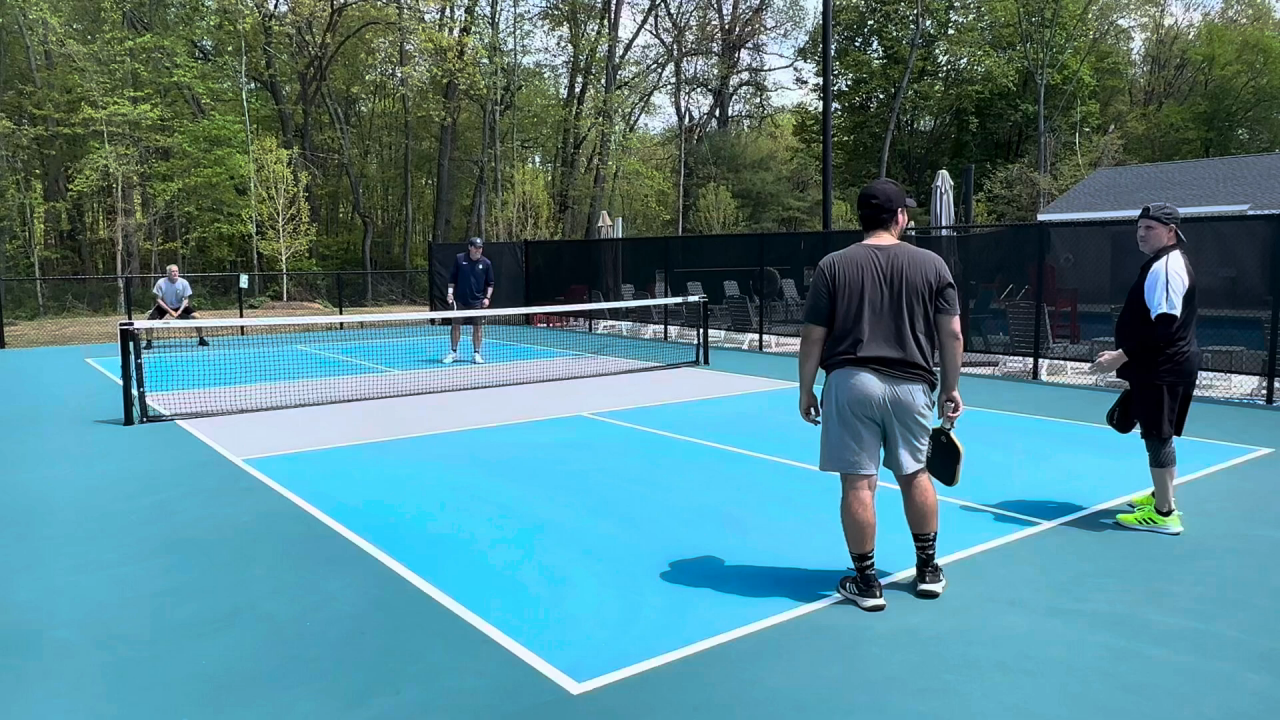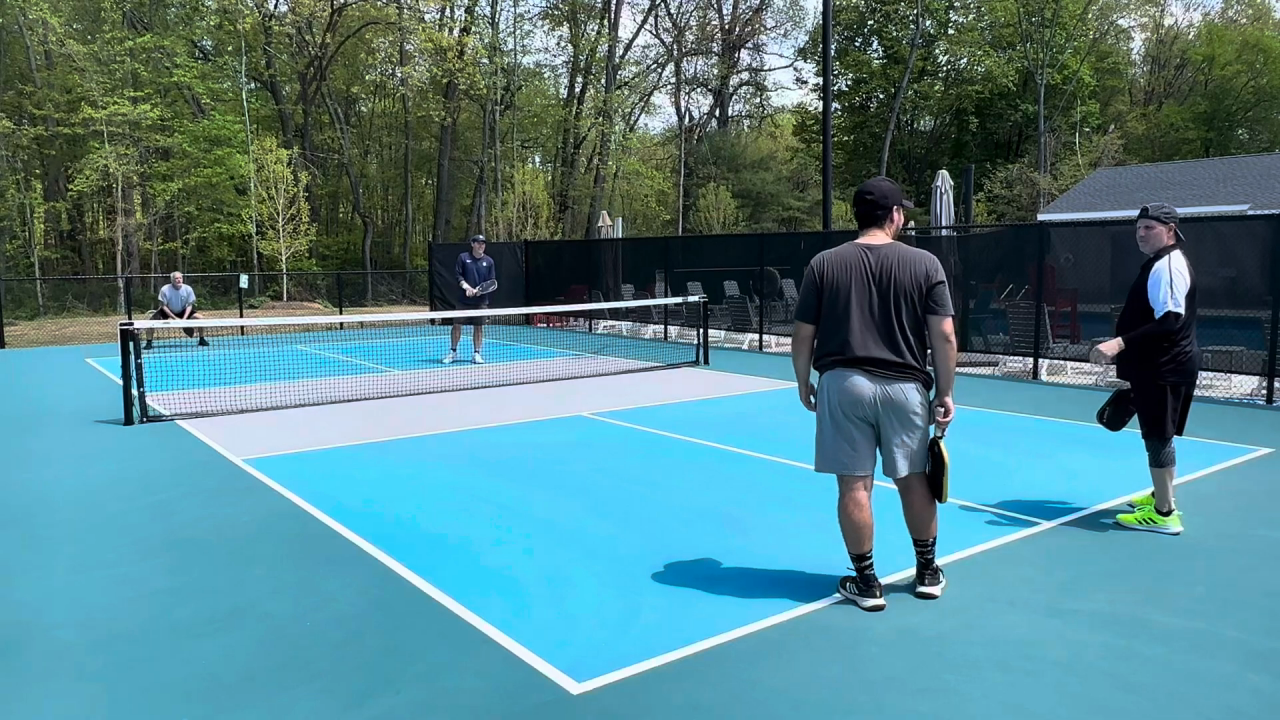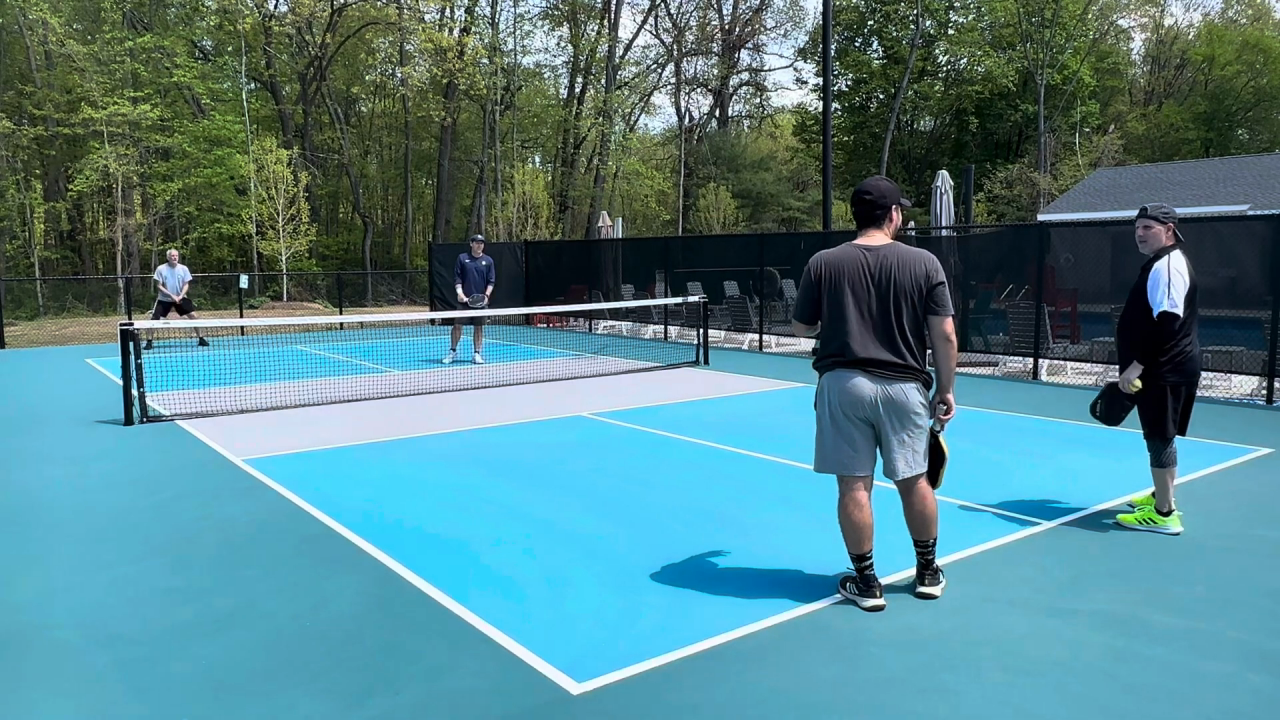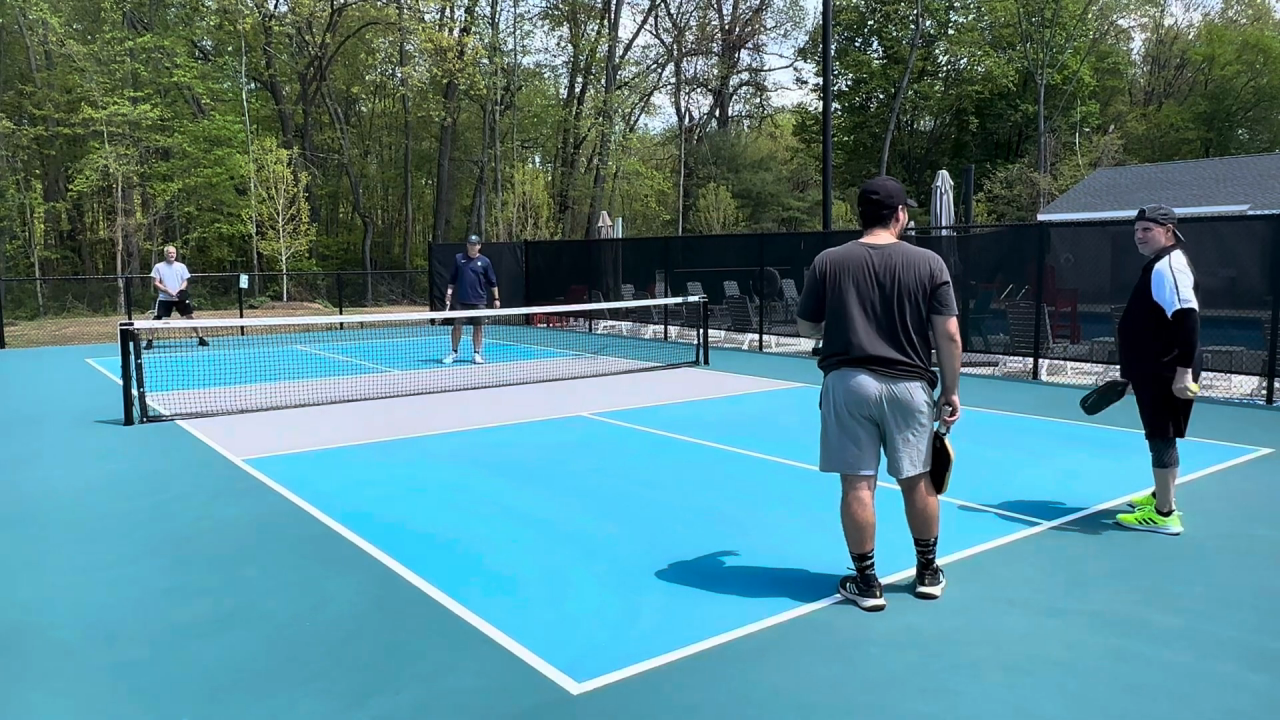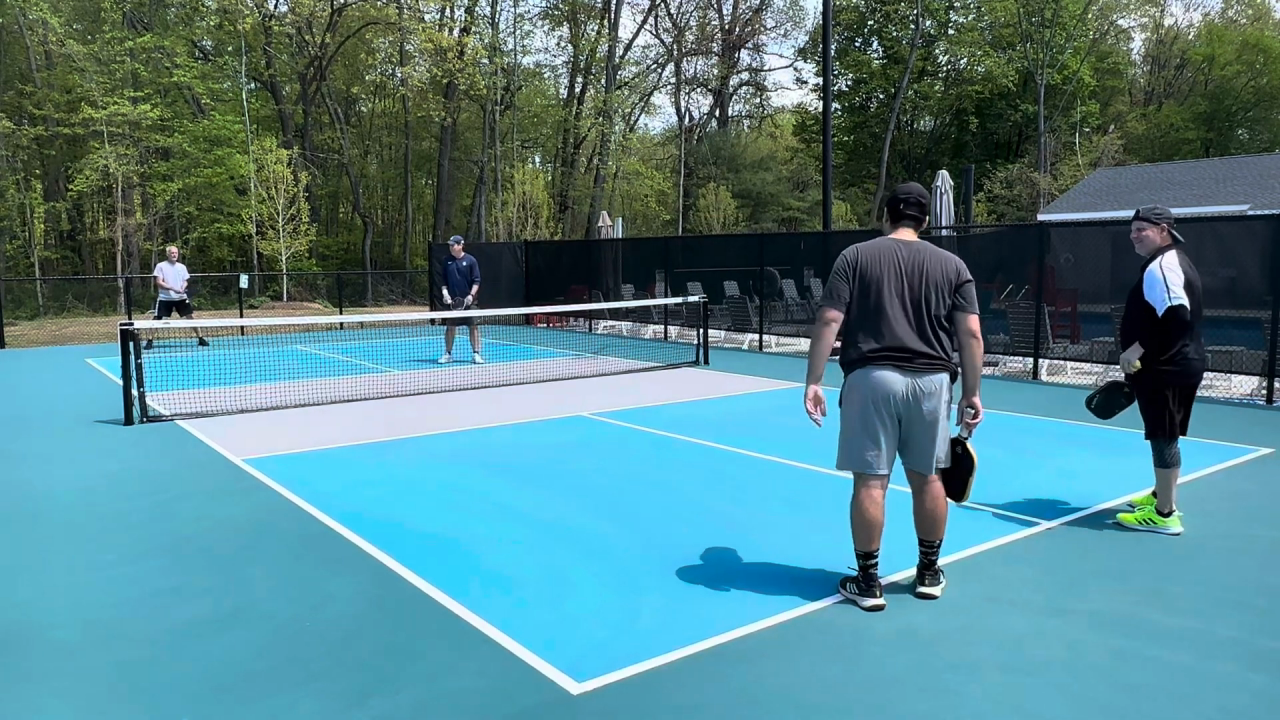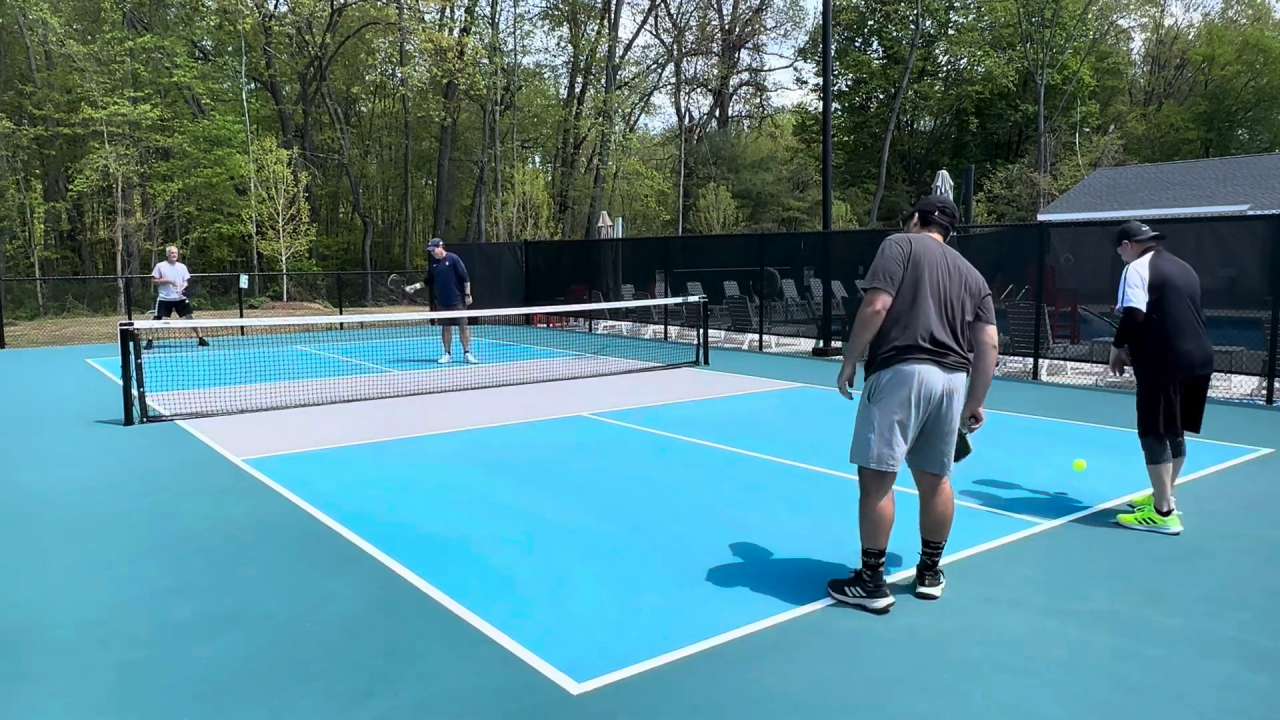
dt=0.5s
person 1, frame 1
left shoulder: (834, 266)
right shoulder: (931, 264)
left elbow: (813, 338)
right elbow: (952, 335)
left wrist: (806, 390)
right wrist: (949, 386)
left hip: (852, 383)
right hip: (911, 386)
left knee: (858, 483)
right knee: (914, 475)
left ankle: (865, 582)
right ankle: (927, 570)
person 1, frame 2
left shoulder: (824, 264)
right shoulder: (925, 264)
left elbow: (803, 335)
right elbow: (944, 336)
left wrist: (804, 383)
right wrist: (945, 393)
left hip: (844, 385)
right hip: (904, 387)
left knee: (854, 485)
right knee: (913, 479)
left ankle: (866, 583)
right ankle: (927, 572)
person 1, frame 3
left shoulder: (823, 264)
right shoulder: (923, 263)
left elbow: (801, 328)
right elbow: (944, 336)
right wrist: (945, 390)
left hip: (844, 385)
right hip: (903, 387)
left knee: (854, 486)
right knee: (915, 481)
left ankle: (866, 583)
right ankle: (928, 573)
person 1, frame 4
left shoulder: (828, 262)
right shoulder: (928, 263)
left elbow: (807, 326)
right elbow: (949, 335)
right wrist: (950, 391)
left hip: (849, 383)
right hip: (908, 385)
left knee: (857, 484)
right knee: (918, 480)
left ankle: (866, 582)
right ankle: (927, 573)
person 1, frame 5
left shoulder: (856, 256)
right shoulder: (951, 264)
left elbow: (828, 322)
right elbow: (971, 334)
left wrist: (813, 381)
right wrist: (971, 392)
left hip: (871, 379)
right hip: (929, 380)
left knee: (870, 482)
right knee: (927, 478)
left ankle: (868, 581)
right ankle: (928, 573)
person 1, frame 6
left shoulder: (901, 244)
right shoulder: (972, 273)
left elbow: (876, 305)
right elbow: (989, 346)
left wrist: (849, 360)
right wrist: (975, 402)
left hip: (901, 373)
right hip: (951, 378)
left knee: (876, 477)
right knee: (935, 479)
left ankle: (871, 581)
right ankle: (930, 572)
person 2, frame 1
left shoulder: (1166, 266)
right shoulder: (1161, 264)
left elbow: (1163, 325)
left wrist: (1121, 355)
right wrist: (1127, 355)
left hip: (1163, 369)
right hip: (1161, 367)
left knee: (1157, 436)
right knee: (1159, 435)
left ankle: (1163, 514)
right ankle: (1161, 496)
person 2, frame 2
left shoulder: (1167, 267)
right shoulder: (1160, 264)
left elbow: (1169, 322)
left wrist: (1120, 343)
right wrist: (1126, 344)
left hip: (1164, 369)
right hip: (1159, 367)
left knee: (1158, 436)
right knee: (1159, 435)
left ankle: (1164, 513)
right ankle: (1161, 496)
person 2, frame 3
left shoulder: (1166, 266)
right shoulder: (1161, 263)
left elbow: (1168, 323)
left wrist: (1135, 367)
right wrist: (1138, 366)
left hip: (1164, 371)
right hip: (1162, 369)
left knee: (1159, 436)
right knee: (1161, 435)
left ankle: (1164, 514)
right ankle: (1162, 497)
person 2, frame 4
left shoulder: (1168, 267)
right shoulder: (1161, 265)
left elbow: (1187, 319)
left wrist: (1184, 370)
left hip: (1165, 371)
right hip: (1156, 369)
left knee: (1161, 437)
right knee: (1161, 435)
left ankle: (1164, 514)
right ankle: (1161, 496)
person 2, frame 5
left shoulder: (1161, 265)
right shoulder: (1171, 262)
left elbow: (1176, 314)
left wrist: (1138, 347)
right wrist: (1143, 349)
left hip: (1164, 368)
right hip: (1179, 364)
left knee: (1162, 437)
right knee: (1166, 435)
left ankle: (1165, 514)
right ankle: (1161, 495)
person 2, frame 6
left shoulder: (1138, 268)
right shoulder: (1184, 268)
left elbow: (1133, 317)
left wrist: (1118, 348)
right wrist: (1132, 344)
left hip: (1164, 363)
right hip: (1196, 360)
left knee: (1154, 433)
right knee: (1173, 432)
left ankle: (1164, 513)
right ankle: (1163, 496)
